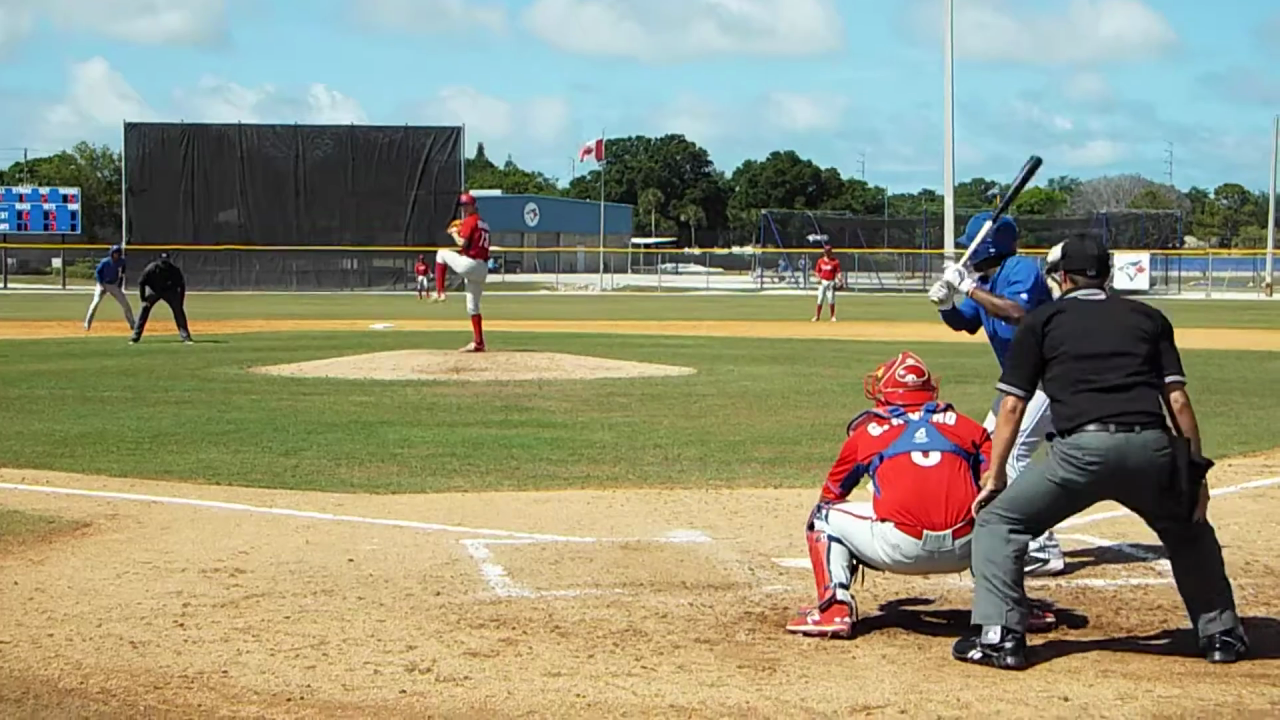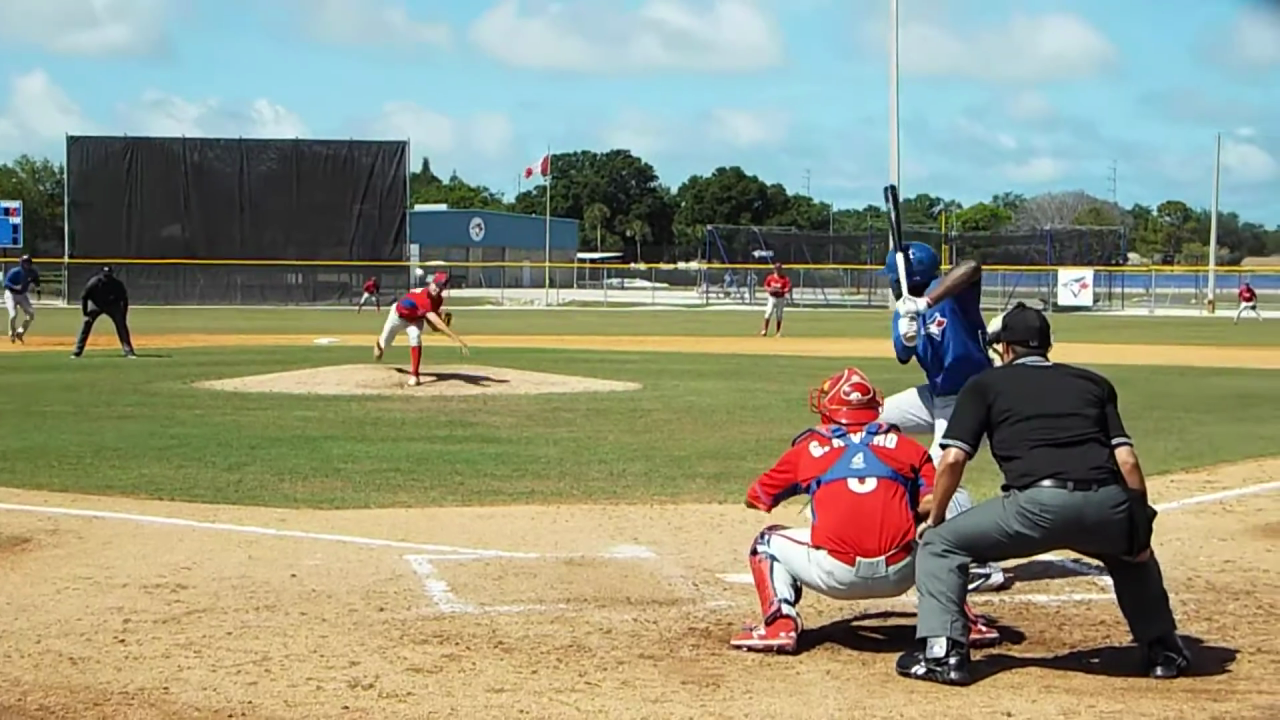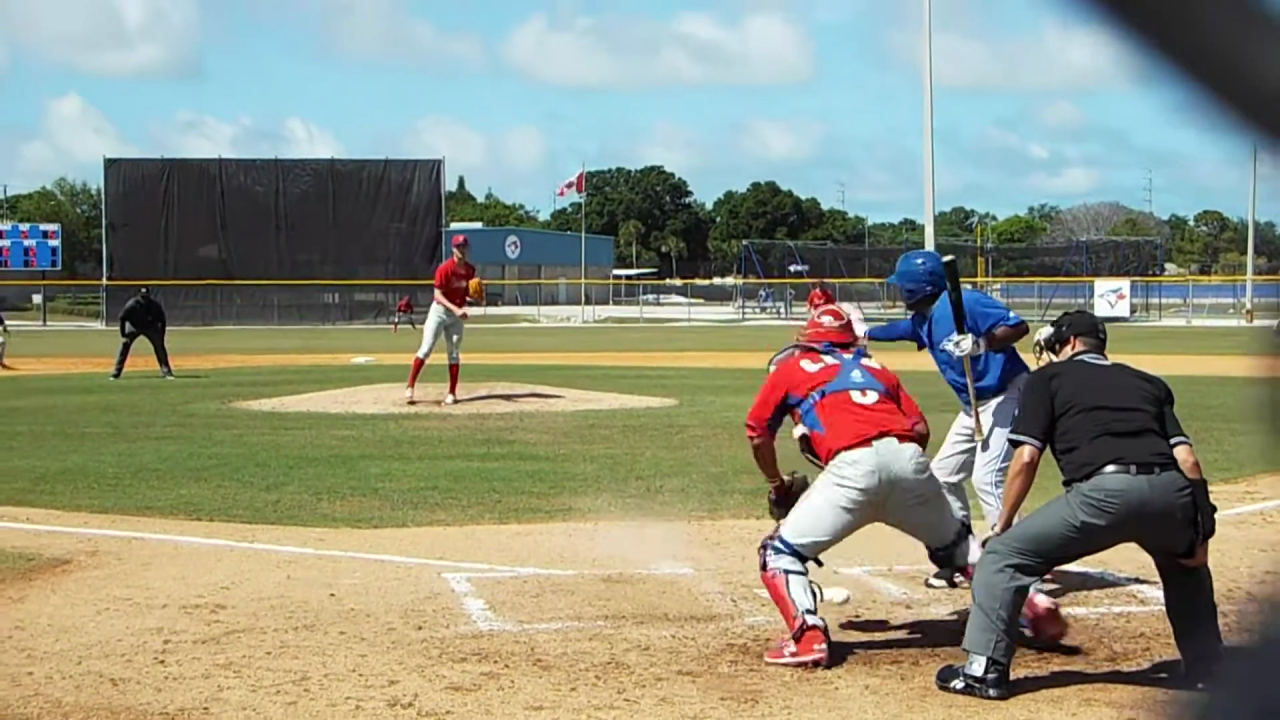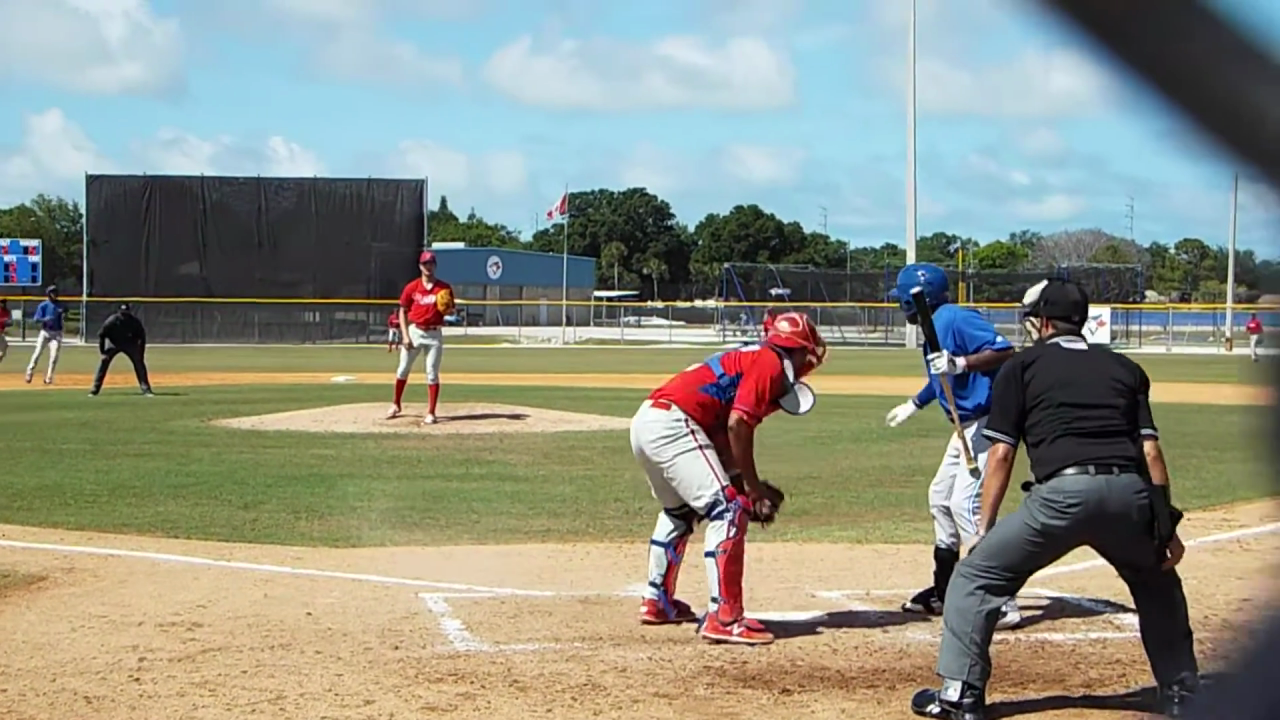
dt=1s
person 1, frame 1
left shoulder: (1042, 319)
right shoulder: (1149, 317)
left elbow: (1012, 405)
right elbow: (1178, 399)
left wrist: (993, 476)
right wrist: (1193, 469)
left hip: (1083, 448)
right hip: (1151, 446)
left knee: (998, 519)
right knee: (1189, 530)
left ankle: (999, 637)
right ankle: (1222, 634)
person 1, frame 2
left shoulder: (986, 384)
right shoulder: (1094, 382)
left elbow: (953, 458)
right elbow: (1127, 460)
left wrist: (933, 521)
right wrist: (1141, 527)
left hip: (1038, 504)
right hip: (1107, 506)
left knee: (940, 544)
right knee: (1132, 550)
left ankle: (943, 653)
right ankle: (1164, 650)
person 1, frame 3
left shoulder: (1048, 378)
right shoulder: (1149, 383)
left elbow: (1027, 458)
right elbow: (1186, 459)
left wrist: (1002, 525)
right wrist: (1199, 529)
left hip: (1102, 492)
right hip: (1170, 492)
left knee: (1003, 555)
right knee: (1185, 560)
left ankle: (985, 670)
right ankle: (1206, 664)
person 1, frame 4
left shoulder: (1022, 366)
right shoulder: (1124, 367)
left elbow: (1001, 454)
right elbow: (1151, 452)
left wrist: (986, 526)
right wrist: (1165, 525)
left hip: (1063, 493)
right hip: (1130, 493)
left knee: (975, 577)
right knee: (1156, 582)
person 2, frame 1
left shoulder: (1022, 270)
right shoulder: (985, 281)
left elbow: (1015, 312)
right elbow: (962, 323)
left wrist: (968, 287)
right wrist: (945, 302)
left knee: (1011, 456)
left ankle: (1044, 552)
person 2, frame 2
left shoulder: (945, 291)
right shoulder: (907, 309)
left elbow: (971, 267)
right elbow: (903, 357)
left wrist: (923, 303)
right wrist: (907, 337)
right hip: (938, 395)
right knee: (878, 418)
left ankle: (985, 570)
person 2, frame 3
left shoulder: (964, 303)
right shoulder: (923, 320)
left elbow: (1018, 327)
right elbow: (895, 329)
left wrist: (980, 343)
right wrist: (861, 333)
left hip: (1004, 396)
right hip: (974, 405)
left knee: (988, 481)
right knee: (945, 474)
person 2, frame 4
left shoulder: (956, 318)
right shoulder: (935, 325)
left elbow: (1006, 352)
left wrist: (960, 364)
right wrist: (914, 403)
left hip: (993, 422)
right hip: (969, 425)
left knee: (965, 504)
right knee: (941, 497)
left ankle: (1000, 604)
right ankle: (943, 589)
person 3, frame 1
left shoulder: (867, 430)
right shoulder: (965, 424)
left elbow: (829, 498)
left hip: (899, 543)
right hip: (963, 546)
left knee: (823, 515)
left ankle: (834, 610)
person 3, frame 2
left shoulder: (808, 447)
right shoulder: (908, 446)
left elbow: (756, 498)
right elbow: (932, 505)
left hip: (836, 571)
right hip: (899, 570)
left knee: (768, 543)
left ankle: (780, 626)
person 3, frame 3
left shoulder: (790, 366)
right shoulder: (877, 369)
left elbow: (757, 432)
right elbow: (920, 429)
left wrist: (776, 483)
left hip: (853, 466)
right hip: (908, 458)
left knee: (779, 553)
right knee: (954, 541)
left ankle: (809, 637)
right ankle: (1027, 602)
person 3, frame 4
left shoulder: (752, 358)
right shoulder: (771, 363)
left elbow: (724, 431)
right elbow: (737, 424)
left wrist: (749, 489)
right wrist: (750, 484)
left hip: (648, 421)
right hip: (670, 423)
left knee: (679, 511)
right knee: (726, 511)
left ankle: (656, 602)
right ankle: (725, 619)
